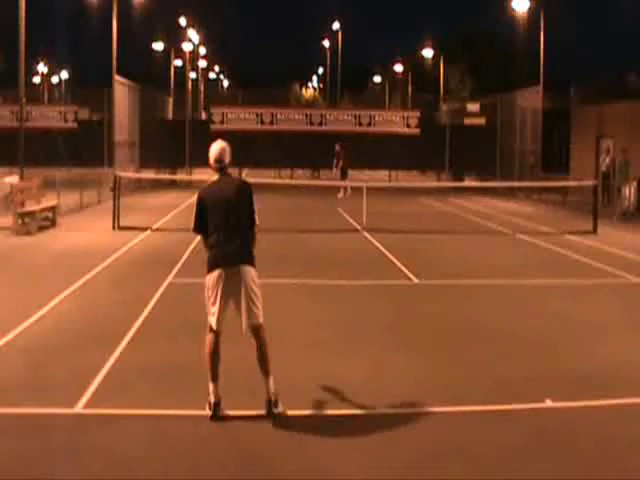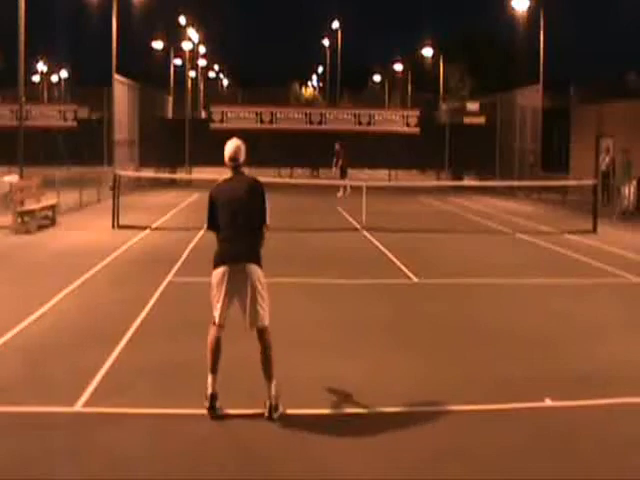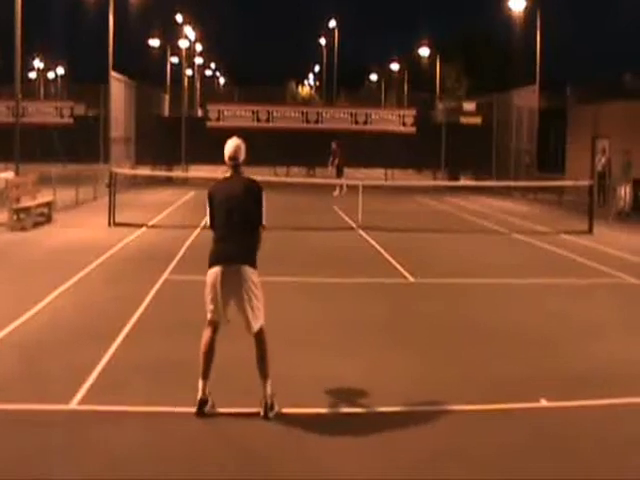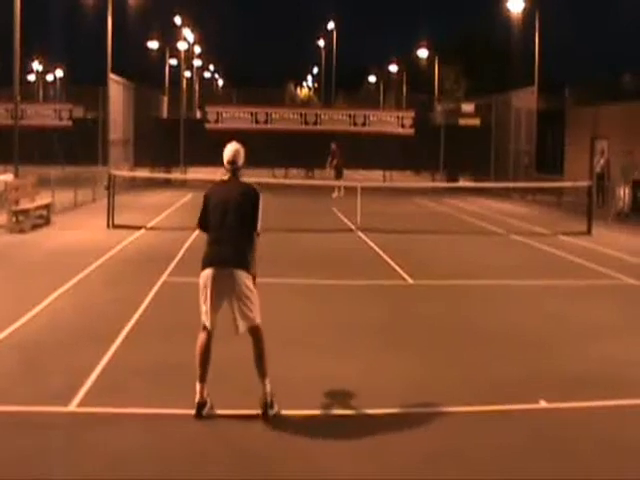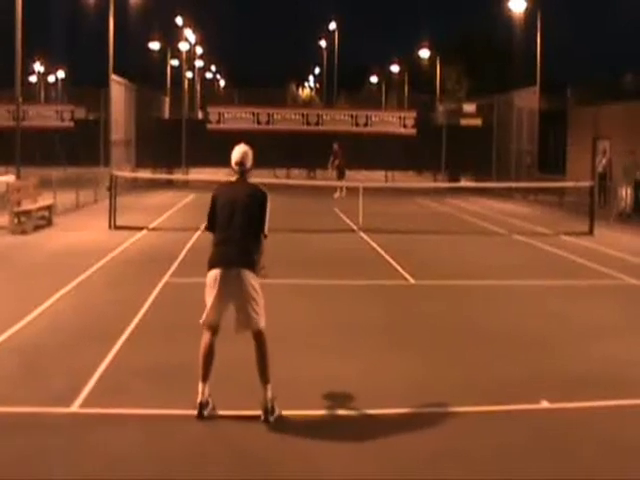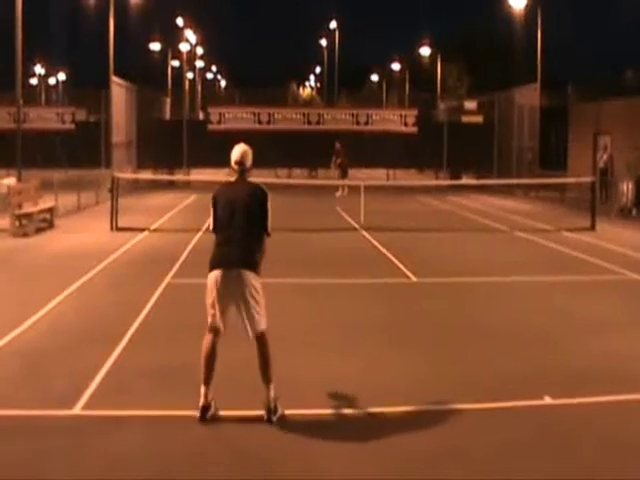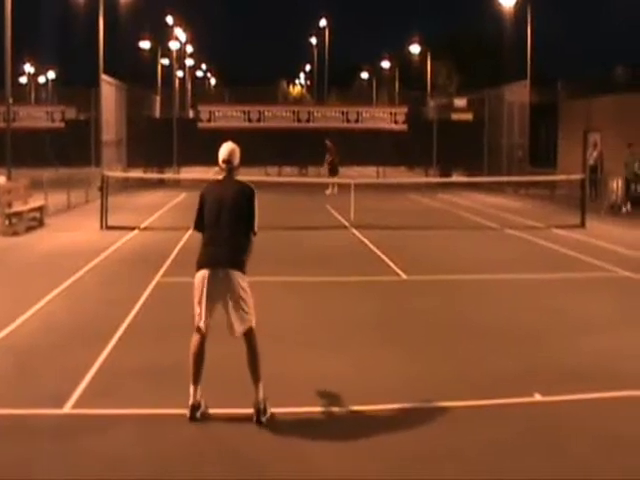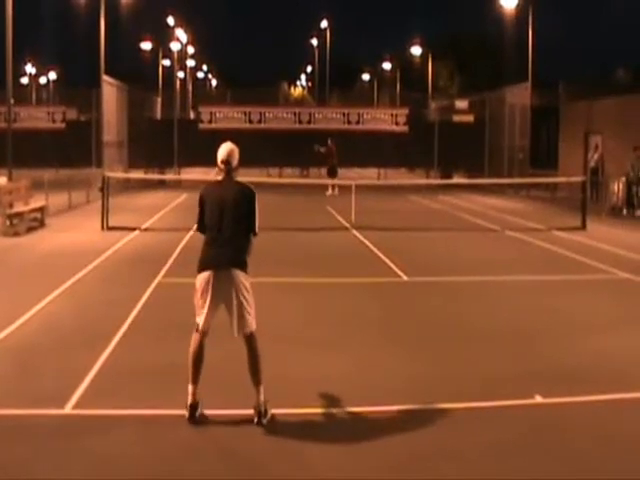
dt=0.2s
person 1, frame 1
left shoulder: (204, 194)
right shoulder: (243, 187)
left elbow: (203, 236)
right elbow: (253, 230)
left hip: (216, 265)
right hip: (244, 264)
left knee: (213, 330)
right knee: (257, 328)
left ankle: (214, 396)
right ankle: (270, 392)
person 1, frame 2
left shoulder: (216, 192)
right shoulder: (255, 186)
left elbow: (215, 230)
right elbow: (262, 229)
left hip: (222, 263)
right hip: (250, 263)
left knee: (217, 324)
right knee: (262, 330)
left ankle: (211, 388)
right ankle: (272, 398)
person 1, frame 3
left shoulder: (214, 190)
right shoulder: (254, 188)
right elbow: (258, 231)
left hip: (217, 263)
right hip: (244, 264)
left knee: (212, 326)
right knee: (259, 330)
left ankle: (202, 393)
right ankle: (267, 397)
person 1, frame 4
left shoulder: (211, 192)
right shoulder: (251, 193)
left elbow: (206, 230)
right elbow: (253, 236)
right wrist: (251, 267)
left hip: (210, 265)
right hip: (237, 267)
left knee: (206, 330)
right knee: (255, 329)
left ankle: (201, 397)
right ankle: (266, 395)
person 1, frame 5
left shoulder: (219, 192)
right shoulder: (259, 194)
left elbow: (212, 230)
right elbow: (260, 238)
right wrist: (255, 263)
left hip: (217, 266)
right hip: (245, 268)
left knee: (210, 330)
right knee: (259, 333)
left ankle: (203, 396)
right ankle: (268, 401)
person 1, frame 6
left shoulder: (219, 193)
right shoulder: (259, 193)
right elbow: (263, 238)
right wrist: (257, 265)
left hip: (218, 266)
right hip: (245, 268)
left knee: (213, 332)
right knee: (260, 334)
left ankle: (205, 400)
right ankle: (270, 401)
person 1, frame 7
left shoulder: (207, 191)
right shoulder: (247, 192)
left elbow: (201, 230)
right elbow: (250, 237)
left hip: (206, 266)
right hip: (233, 267)
left knee: (200, 331)
right knee: (249, 332)
left ankle: (195, 399)
right ankle: (260, 402)
person 1, frame 8
left shoulder: (206, 192)
right shoulder: (247, 193)
right elbow: (250, 238)
left hip: (207, 266)
right hip: (235, 269)
left knee: (200, 331)
right knee: (250, 336)
left ankle: (192, 399)
right ankle: (260, 404)
